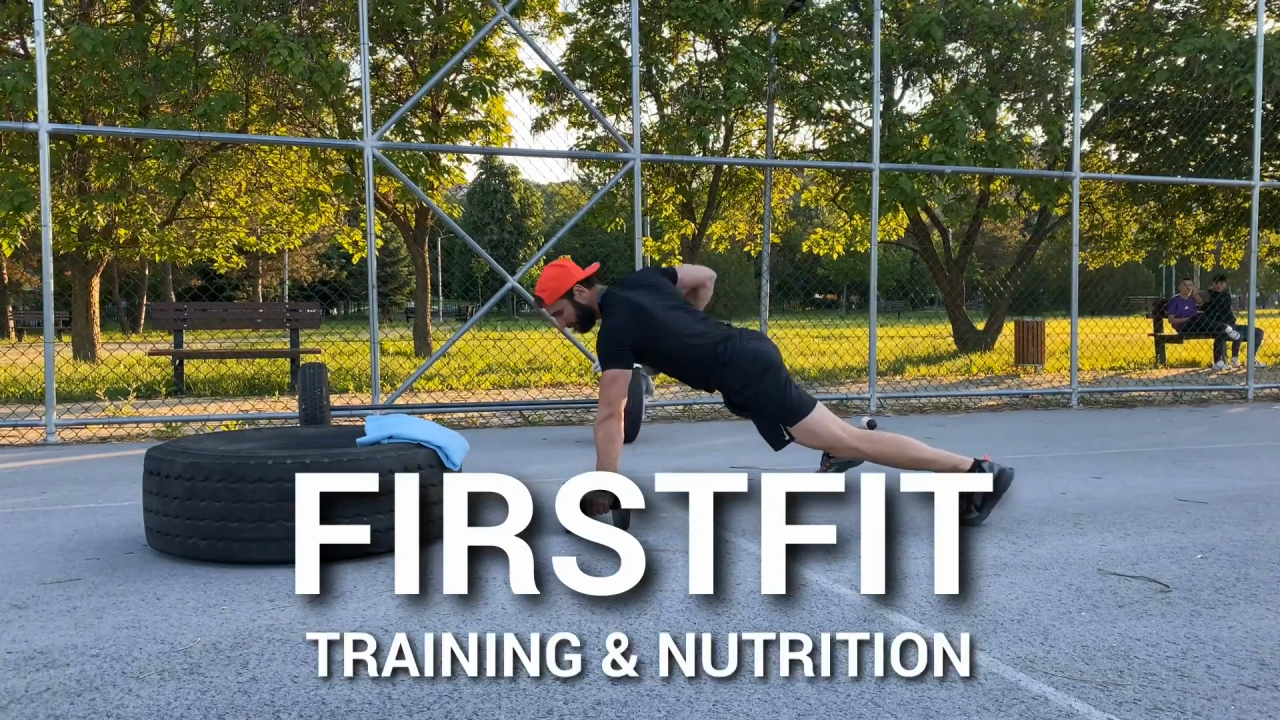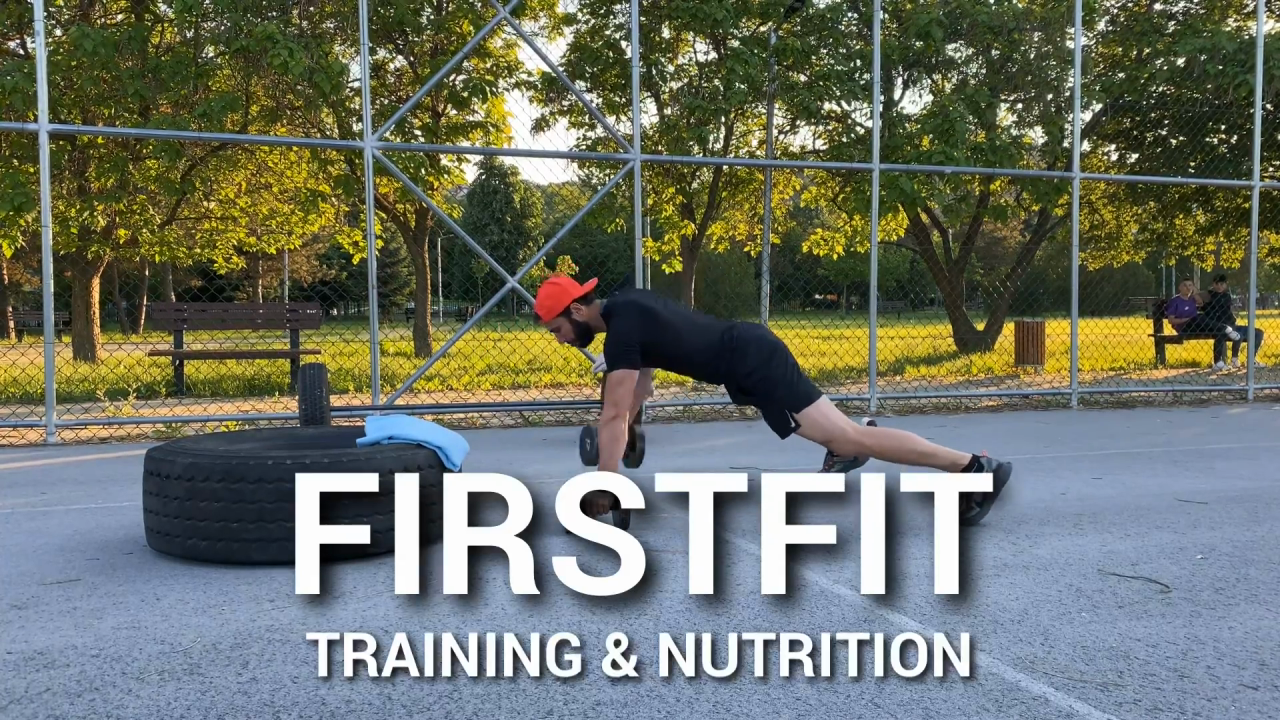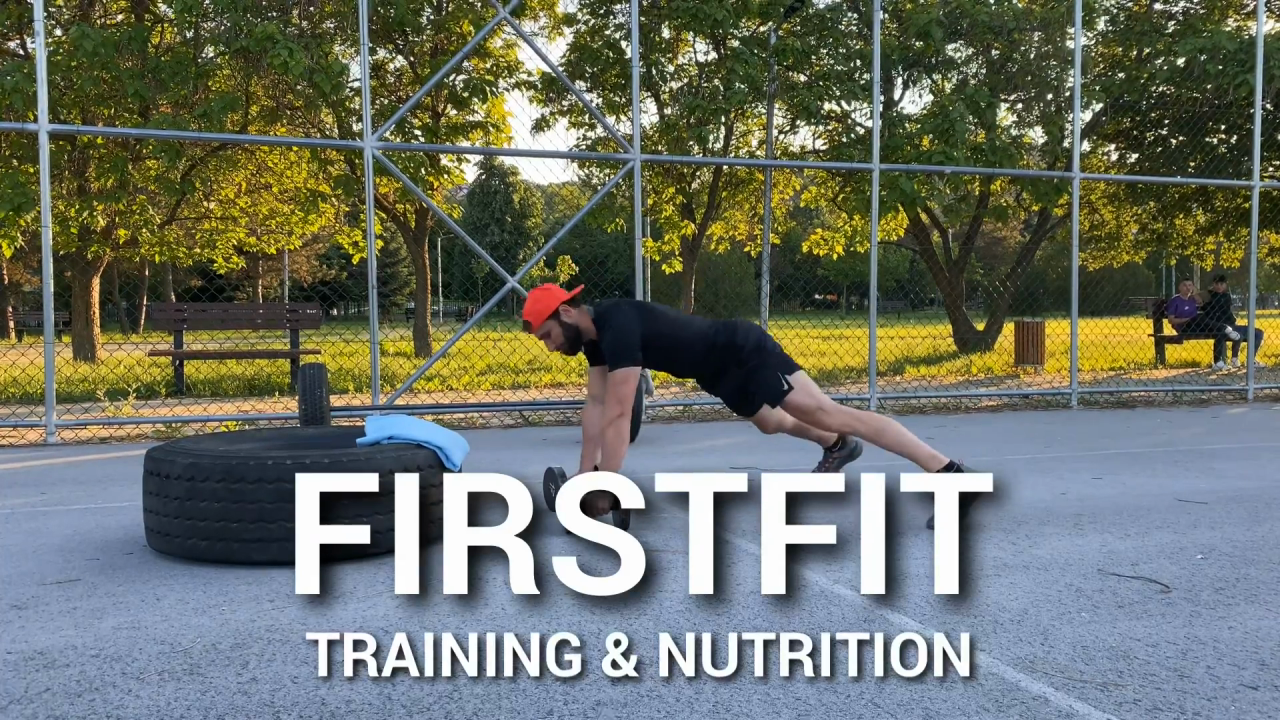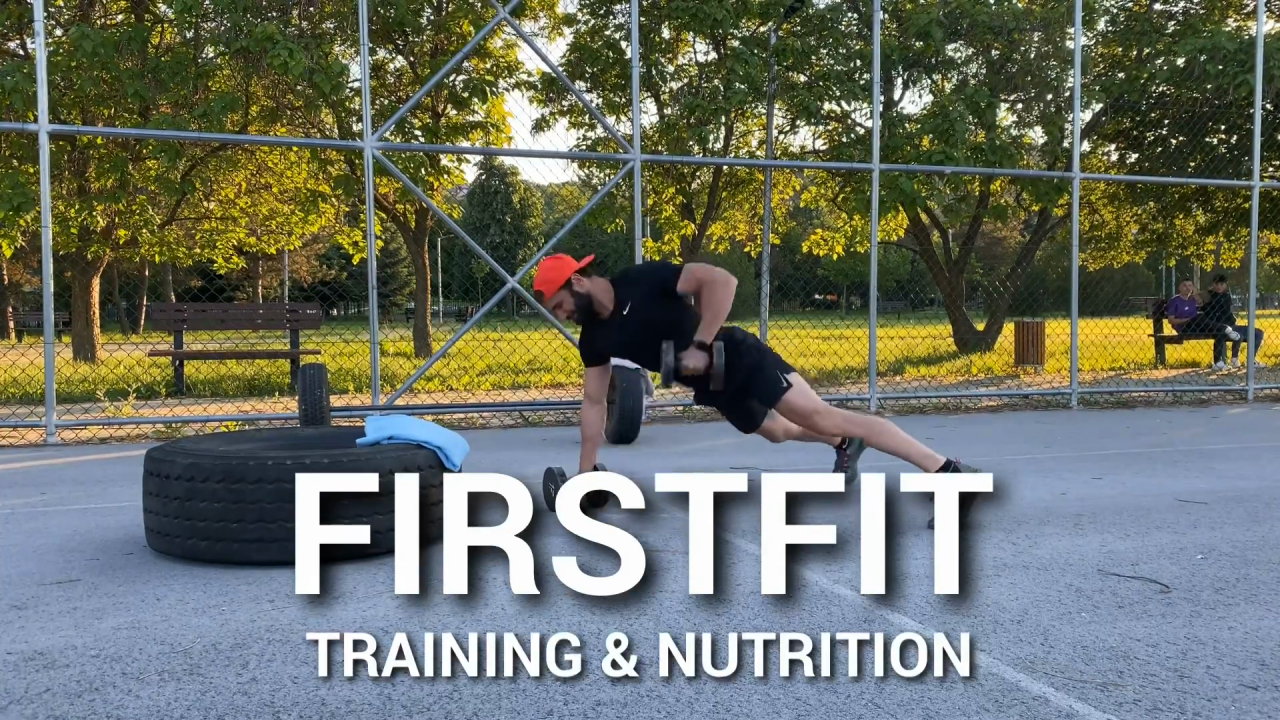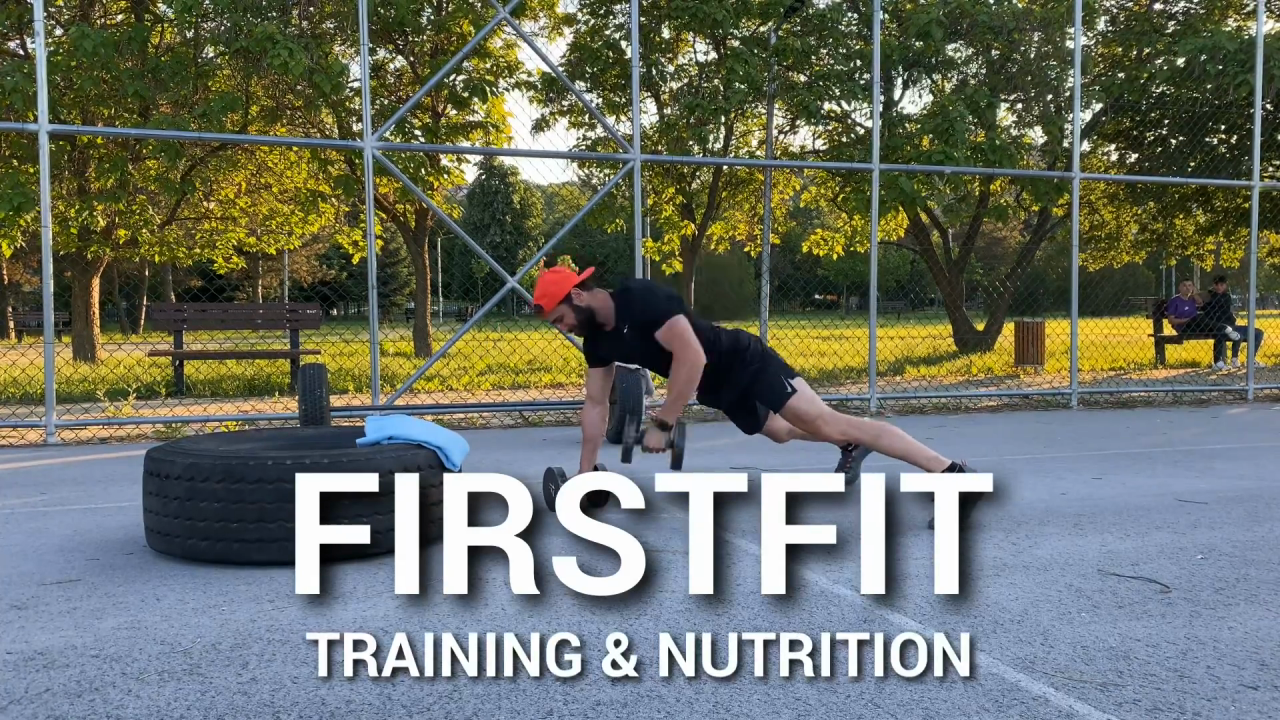
dt=0.5s
person 1, frame 1
left shoulder: (614, 329)
right shoulder: (642, 279)
left elbow: (610, 416)
right elbow: (706, 277)
left wrist: (605, 491)
left hip: (747, 376)
right hip: (749, 346)
left knee: (851, 441)
left ankle: (978, 472)
right ankle: (838, 454)
person 1, frame 2
left shoulder: (621, 330)
right shoulder: (625, 303)
left elbow: (612, 415)
right elbow: (653, 355)
left wrist: (605, 489)
right wrist: (632, 411)
left hip: (753, 362)
right hip: (750, 343)
left knee: (851, 434)
left ankle: (976, 468)
right ankle: (841, 452)
person 1, frame 3
left shoulder: (617, 325)
right shoulder: (594, 336)
left elbow: (619, 414)
right elbow: (595, 404)
left wrist: (608, 487)
right wrist: (584, 473)
left hip: (745, 351)
right hip: (721, 371)
left knee: (827, 414)
right knee: (771, 420)
left ankle: (952, 474)
right ankle: (837, 446)
person 1, frame 4
left shoulder: (643, 279)
right shoulder: (594, 335)
left elbow: (722, 280)
right elbow: (594, 402)
left wrist: (701, 344)
right wrist: (585, 474)
left hip: (739, 358)
right hip: (718, 386)
left knee: (820, 415)
right knee: (779, 430)
left ankle: (950, 473)
right ankle: (844, 444)
person 1, frame 5
left shoulder: (641, 298)
right shoulder: (596, 338)
left elbow: (692, 359)
right elbow: (596, 404)
left wrist: (662, 425)
right wrist: (585, 473)
left hip: (745, 362)
right hip: (723, 389)
left knee: (825, 423)
right knee: (779, 431)
left ankle: (954, 476)
right ankle: (851, 449)
